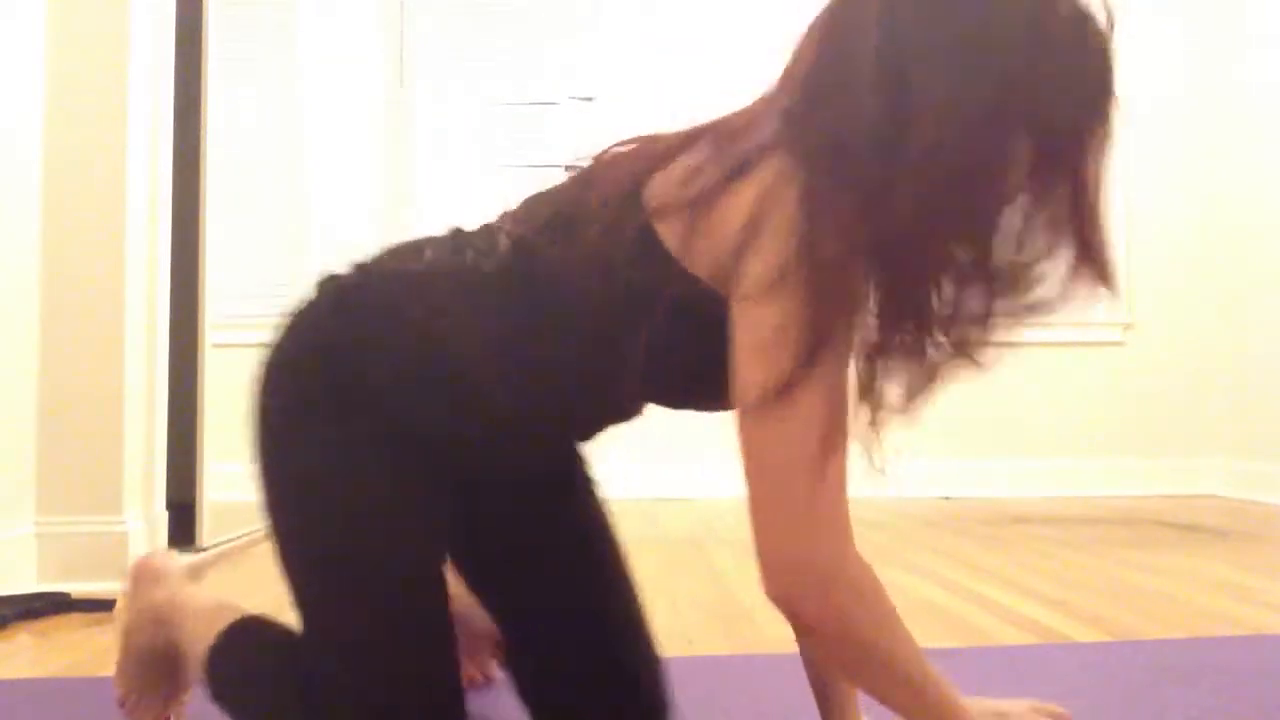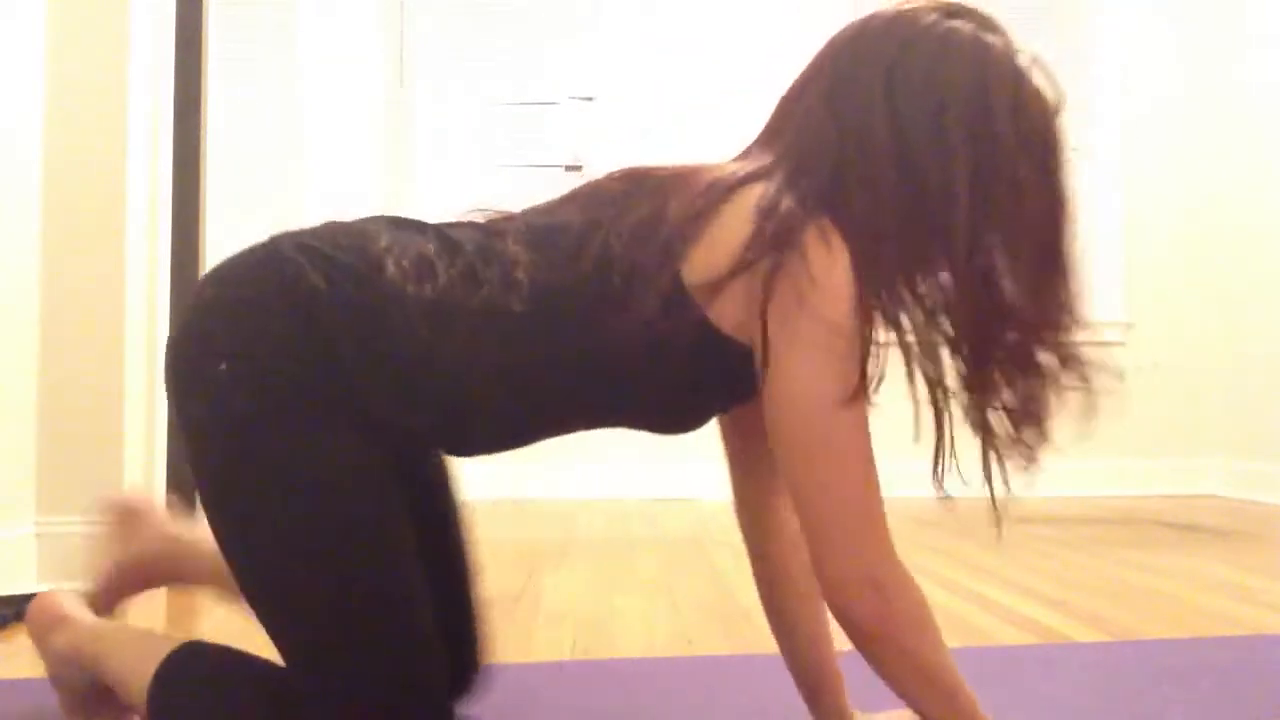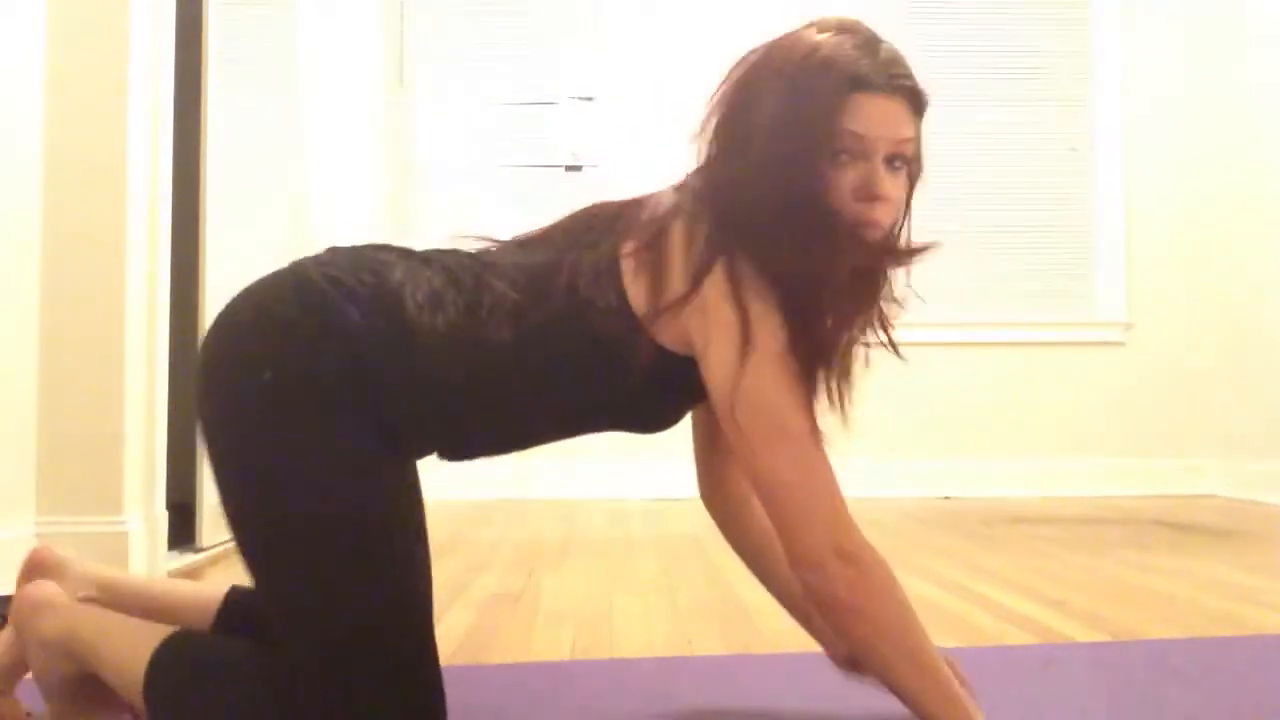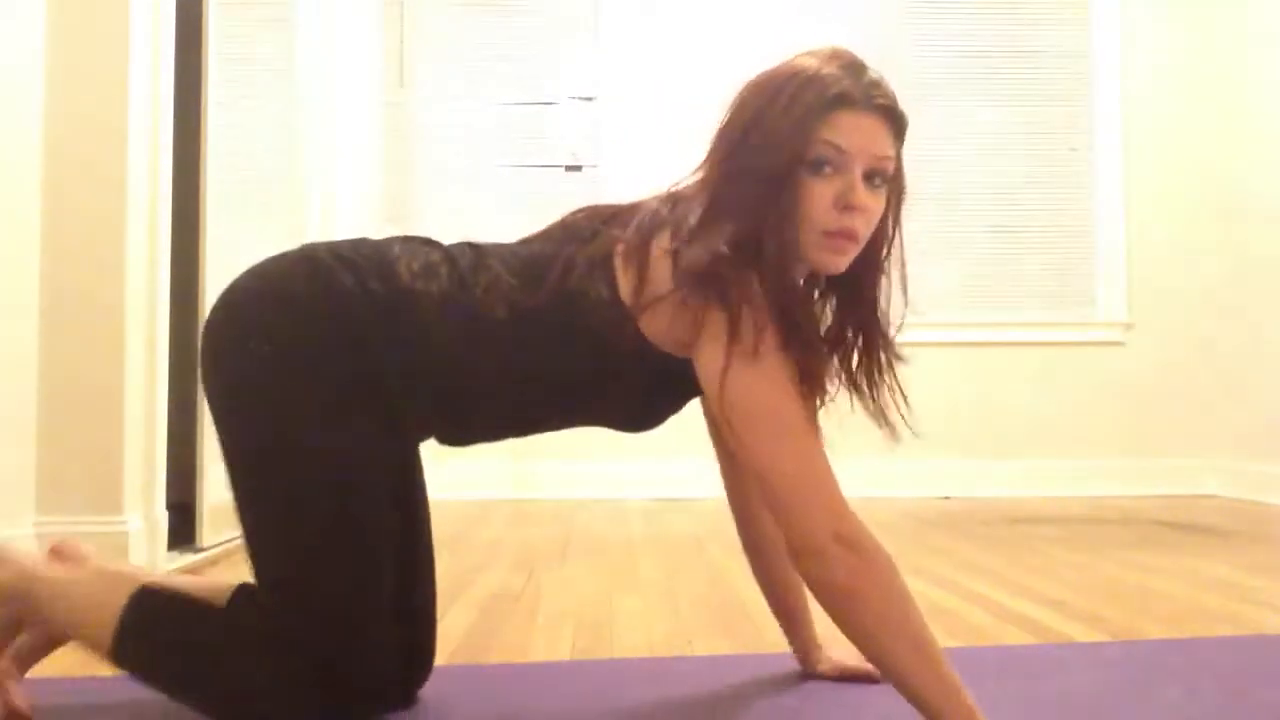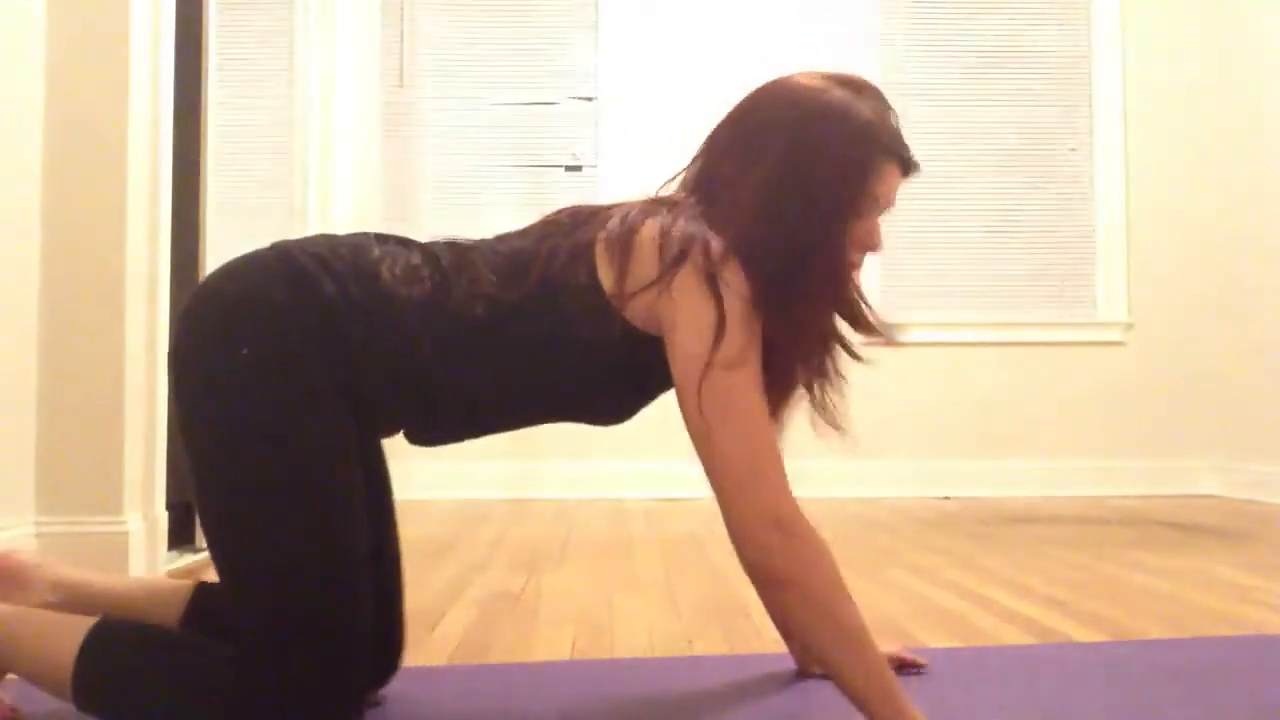
dt=0.3s
person 1, frame 1
left shoulder: (844, 214)
right shoulder: (791, 205)
left elbow: (810, 531)
right elbow: (807, 569)
left hip: (505, 430)
right hip: (349, 392)
left ankle: (473, 602)
right ankle: (180, 610)
person 1, frame 2
left shoulder: (760, 222)
right shoulder: (805, 258)
left elbow: (773, 511)
right elbow: (865, 578)
left hip: (346, 349)
right hip: (273, 351)
left ankle: (181, 551)
person 1, frame 3
left shoulder: (713, 256)
right shoulder: (727, 275)
left elbow: (728, 485)
right elbow: (834, 558)
left hip: (335, 363)
right hip: (291, 367)
left ankle: (84, 589)
person 1, frame 4
left shoulder: (741, 278)
right shoulder: (717, 277)
left elbow: (757, 491)
right elbow: (831, 543)
left hip: (345, 357)
right hip: (293, 341)
left ankle: (96, 588)
person 1, frame 5
left shoulder: (690, 256)
right shoulder: (703, 269)
left elbow: (750, 506)
right elbow: (773, 530)
left hip: (312, 350)
right hip: (265, 345)
